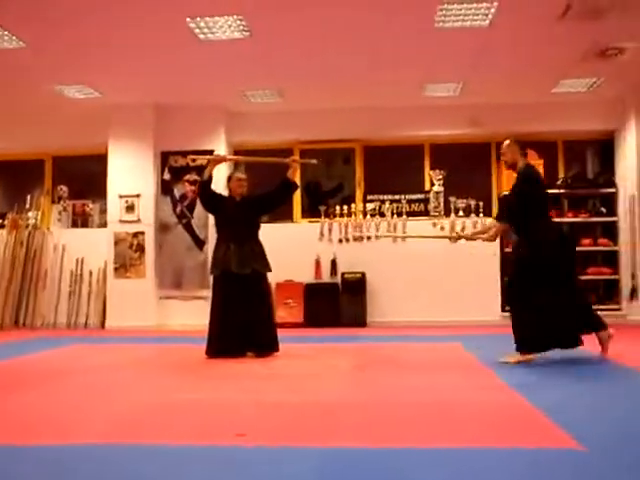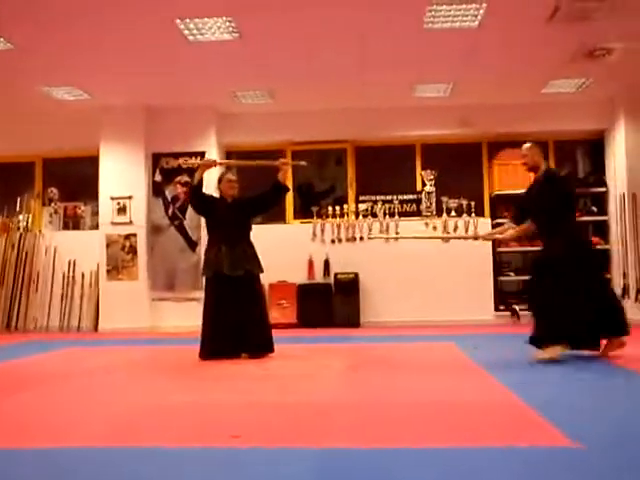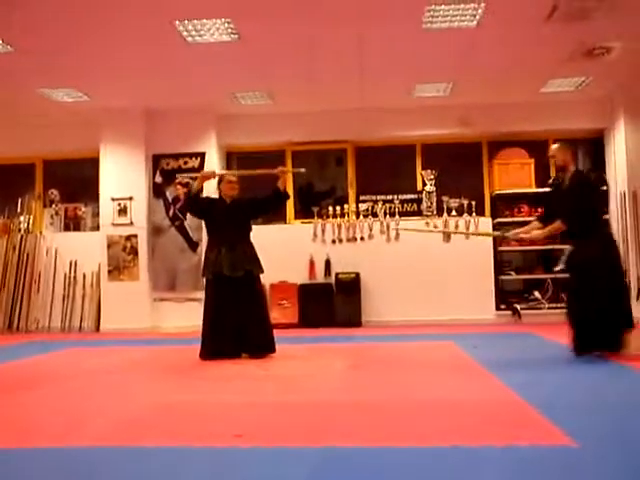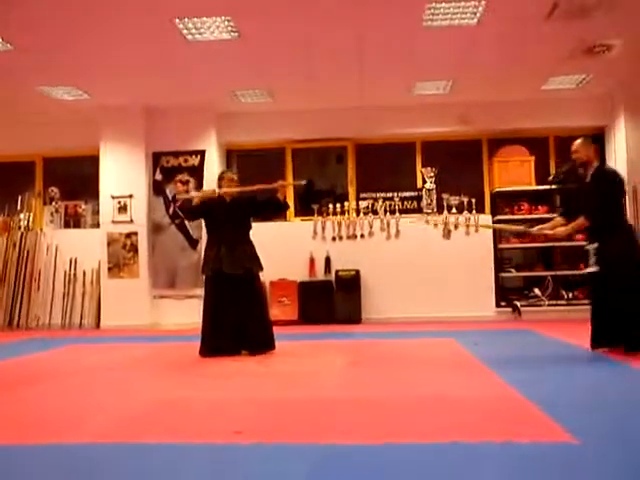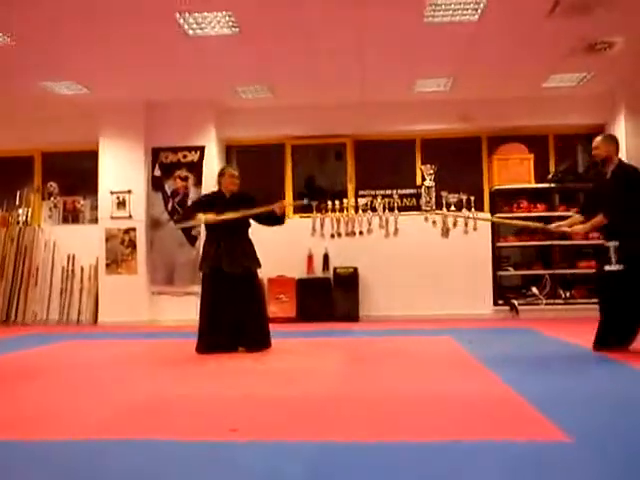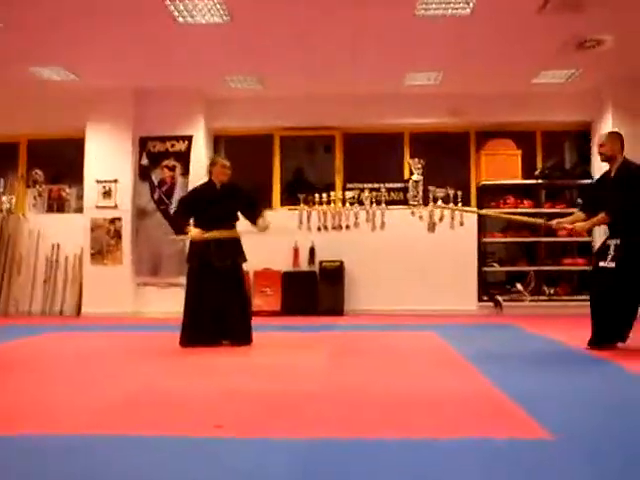
dt=0.1s
person 1, frame 1
left shoulder: (528, 178)
right shoulder: (528, 178)
left elbow: (517, 214)
right elbow: (507, 214)
left wrist: (494, 233)
right wrist: (477, 232)
left hip: (540, 243)
right hip: (545, 241)
left knee: (521, 293)
right knee: (565, 291)
left ankle: (528, 348)
right ankle: (600, 330)
person 1, frame 2
left shoulder: (555, 181)
right shoulder: (536, 186)
left elbow: (542, 217)
right elbow: (521, 215)
left wrist: (515, 234)
right wrist: (495, 232)
left hip: (568, 243)
right hip: (559, 244)
left knee: (543, 289)
right knee: (591, 290)
left ankle: (556, 342)
right ankle: (615, 335)
person 1, frame 3
left shoulder: (583, 182)
right shoulder: (560, 187)
left elbow: (572, 217)
right elbow: (547, 216)
left wrist: (543, 234)
right wrist: (521, 231)
left hip: (597, 244)
right hip: (584, 246)
left knee: (599, 293)
right ankle: (610, 342)
person 1, frame 4
left shoulder: (608, 178)
right shoulder: (584, 184)
left elbow: (593, 214)
right elbow: (569, 212)
left wrist: (567, 231)
right wrist: (547, 226)
left hip: (618, 242)
right hip: (604, 245)
left knee: (622, 292)
right knee: (604, 293)
right ankle: (616, 339)
person 1, frame 5
right shoulder: (602, 181)
left elbow: (615, 210)
right elbow: (588, 210)
left wrist: (586, 228)
right wrist: (564, 224)
right hip: (618, 242)
right knee: (611, 290)
right ankle: (615, 339)
person 1, frame 6
right shoulder: (605, 179)
left elbow: (620, 209)
right elbow: (589, 207)
left wrist: (588, 225)
right wrist: (566, 221)
right hip: (618, 240)
right knee: (603, 286)
right ankle: (607, 336)
person 2, frame 1
left shoulder: (255, 202)
right shoulder: (219, 203)
left elbow: (280, 193)
right elbow: (203, 191)
left wrist: (292, 170)
right wrist: (211, 167)
left hip: (252, 258)
right hip: (227, 259)
left knee: (257, 303)
right knee: (226, 305)
left ankle: (258, 345)
right ankle: (225, 347)
person 2, frame 2
left shoulder: (246, 204)
right shoulder: (210, 204)
left elbow: (271, 196)
right elbow: (194, 196)
left wrist: (282, 173)
right wrist: (201, 172)
left hip: (244, 259)
right hip: (219, 261)
left knee: (250, 304)
right knee: (218, 307)
left ankle: (252, 347)
right ankle: (217, 349)
person 2, frame 3
left shoulder: (246, 205)
right shoulder: (210, 205)
left elbow: (271, 202)
right elbow: (192, 203)
left wrist: (281, 181)
right wrist: (199, 182)
left hip: (244, 260)
right hip: (219, 262)
left knee: (252, 304)
right knee: (219, 307)
left ankle: (252, 347)
right ankle: (218, 349)
person 2, frame 4
left shoulder: (246, 203)
right shoulder: (209, 204)
left elbow: (268, 208)
right elbow: (188, 211)
left wrist: (280, 195)
right wrist: (197, 200)
left hip: (243, 258)
right hip: (218, 260)
left knee: (251, 301)
right knee: (218, 304)
left ankle: (253, 344)
right ankle: (217, 346)
person 2, frame 5
left shoulder: (245, 200)
right shoulder: (209, 200)
left elbow: (266, 216)
right elbow: (189, 213)
left wrist: (277, 211)
right wrist: (199, 216)
left hip: (242, 256)
right hip: (217, 257)
left knee: (249, 298)
right knee: (216, 301)
left ankle: (250, 341)
right ankle: (214, 343)
person 2, frame 6
left shoulder: (235, 192)
right shoulder: (198, 193)
left elbow: (250, 207)
right elbow: (180, 214)
left wrist: (259, 219)
right wrist: (189, 229)
left hip: (229, 247)
right hip: (203, 250)
left knee: (233, 292)
right knee: (200, 294)
left ankle: (235, 334)
right ankle: (198, 336)
person 3, frame 1
right shoulder: (166, 197)
left elbow: (200, 223)
right elbow: (165, 220)
left wrist: (198, 196)
left hip: (193, 253)
right hip: (171, 253)
left knee: (193, 290)
right knee: (169, 288)
person 3, frame 2
right shoulder: (159, 198)
left elbow: (193, 225)
right elbow: (157, 222)
left hip: (185, 254)
right hip: (163, 255)
left knee: (185, 289)
right knee: (162, 290)
person 3, frame 3
right shoulder: (160, 199)
left elbow: (194, 226)
right elbow: (157, 222)
left hip: (186, 256)
right hip: (164, 255)
left knee: (187, 291)
right knee: (163, 290)
person 3, frame 4
right shoulder: (160, 196)
left elbow: (194, 224)
right elbow: (157, 220)
left hip: (187, 253)
right hip: (164, 254)
left knee: (186, 288)
right knee: (162, 287)
person 3, frame 5
left shoulder: (194, 194)
right shoulder: (158, 193)
right elbow: (156, 216)
left wrist: (191, 189)
left hip: (185, 250)
right hip: (162, 250)
left knee: (184, 286)
right knee: (161, 285)
person 3, frame 6
left shoulder: (181, 184)
right shoulder: (145, 182)
right elbow: (142, 206)
left wrist: (179, 179)
left hip: (171, 242)
right hip: (148, 240)
left knee: (171, 276)
right knee: (146, 277)
